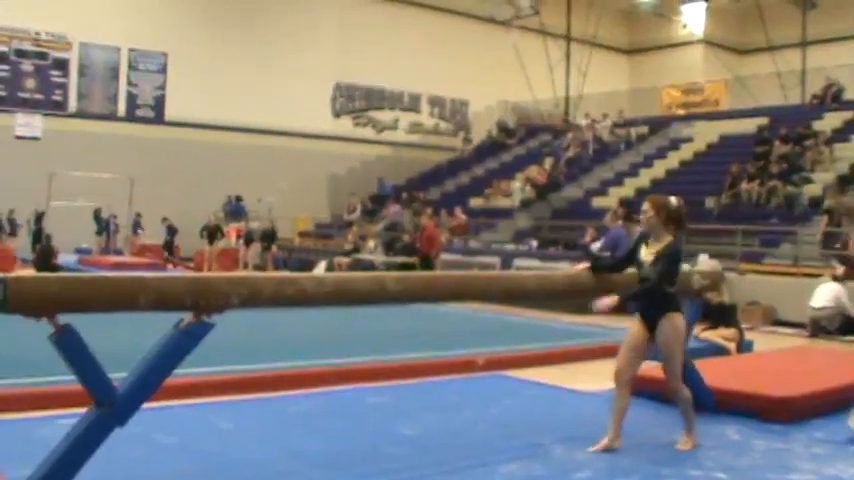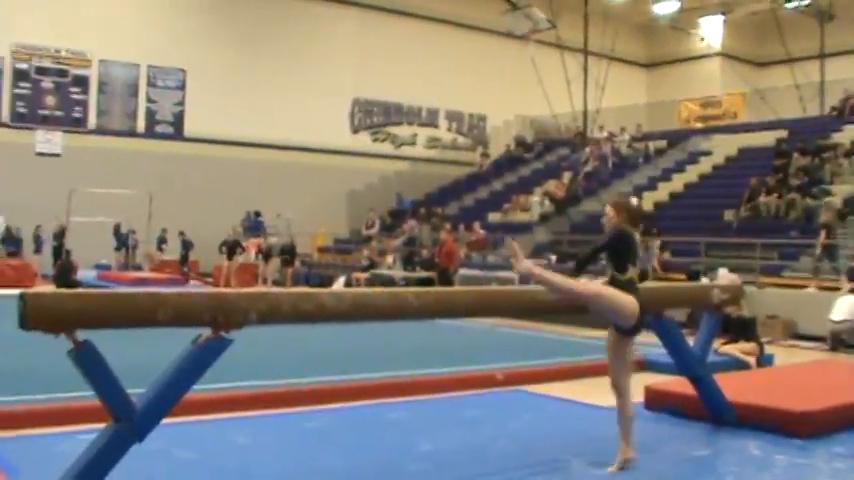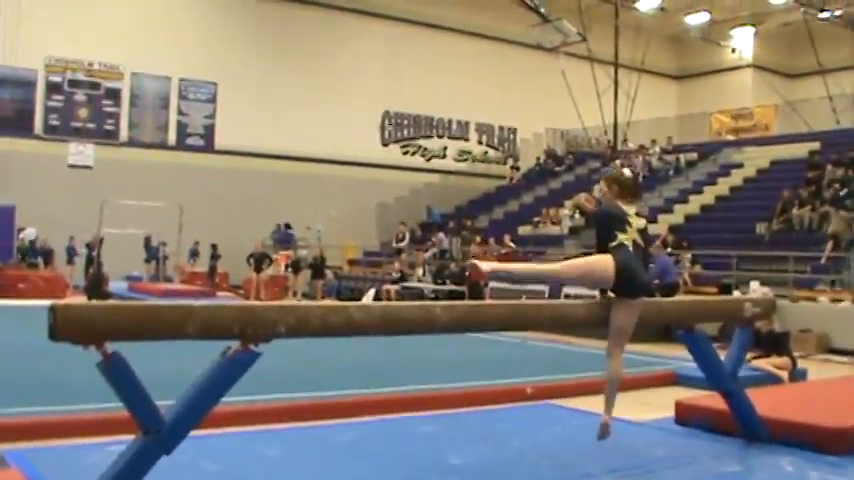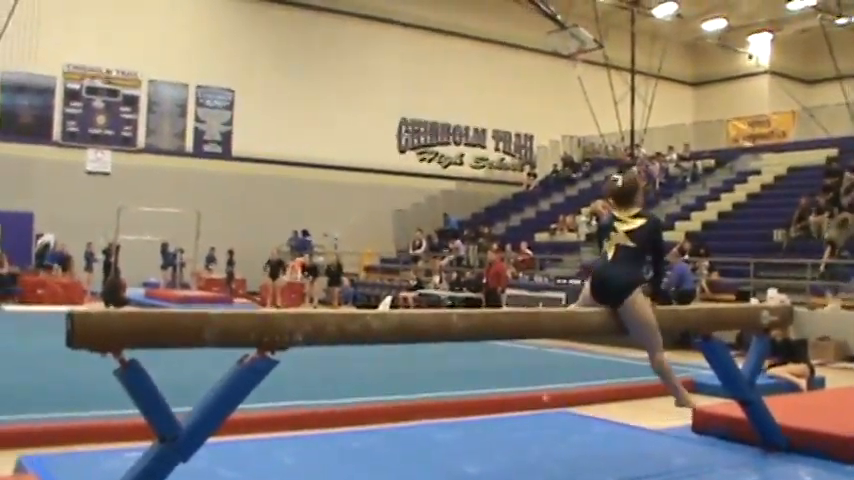
dt=0.4s
person 1, frame 1
left shoulder: (672, 249)
right shoulder: (643, 242)
left elbow: (652, 284)
right elbow: (619, 264)
left wrist: (618, 299)
right wrist: (592, 263)
left hip: (668, 316)
right hip: (644, 316)
left knee: (673, 381)
right knee: (621, 374)
left ankle: (690, 433)
right ankle: (613, 437)
person 1, frame 2
left shoulder: (621, 234)
right shoulder: (630, 244)
left elbow: (594, 252)
left wrist: (573, 268)
left hip: (628, 309)
right hip: (624, 317)
left knee: (577, 287)
right knee: (620, 385)
left ankle: (528, 267)
right ankle: (626, 450)
person 1, frame 3
left shoulder: (604, 212)
right shoulder: (640, 221)
left hip: (615, 267)
right hip: (637, 285)
left knee: (546, 269)
right knee: (615, 352)
left ankle: (493, 268)
right ankle: (607, 415)
person 1, frame 4
left shoulder: (607, 221)
right shoulder: (652, 224)
right elbow: (658, 264)
right wrist: (655, 293)
left hip: (599, 280)
right hip: (625, 287)
left knee: (580, 310)
right knee: (655, 349)
right ankle: (680, 395)
